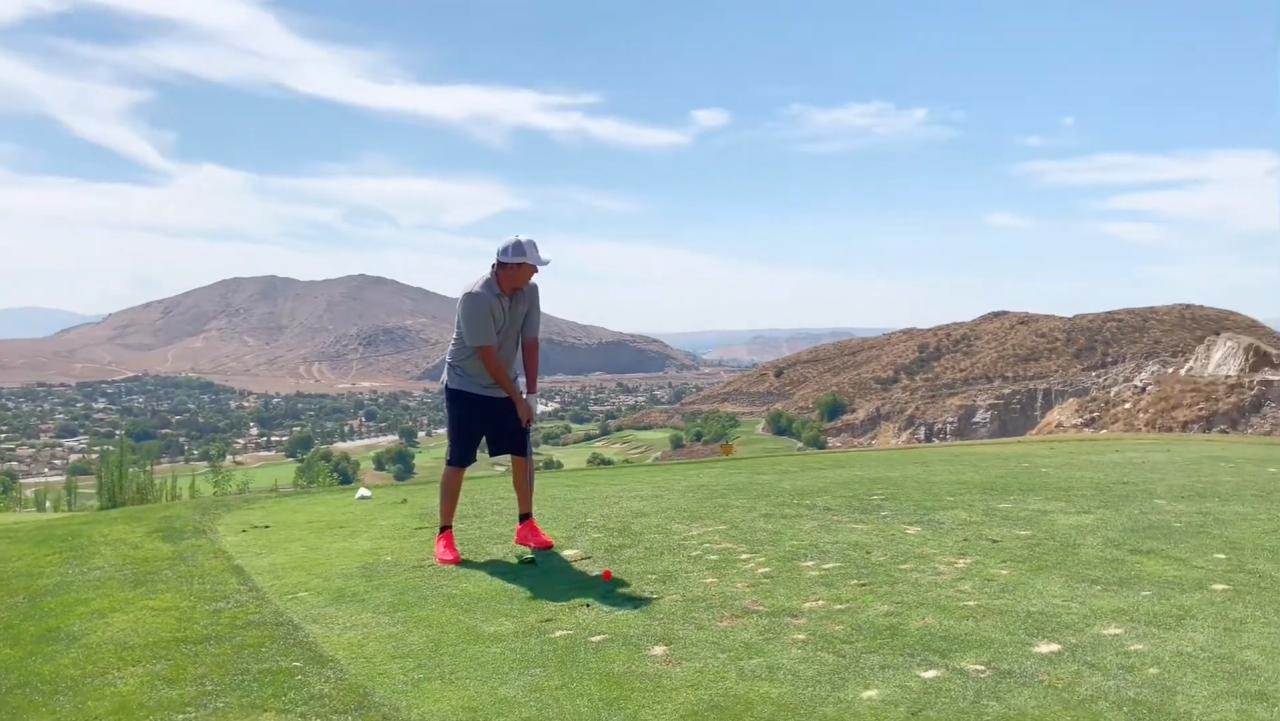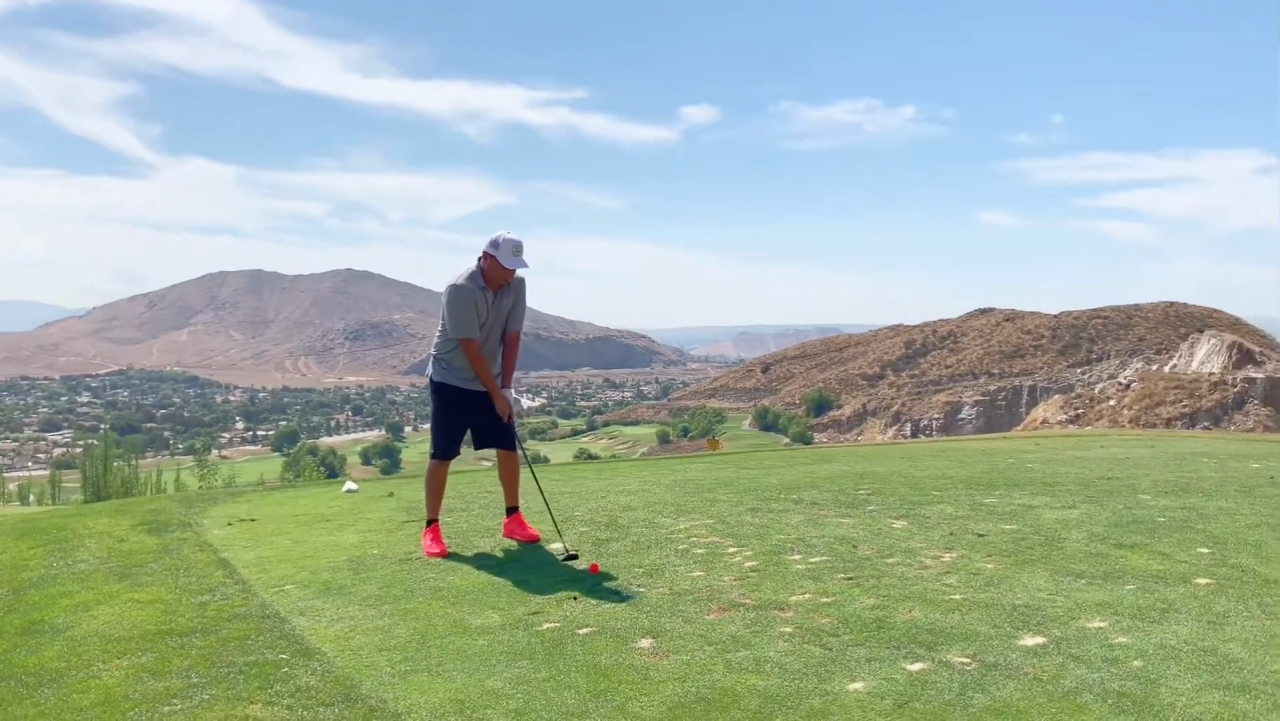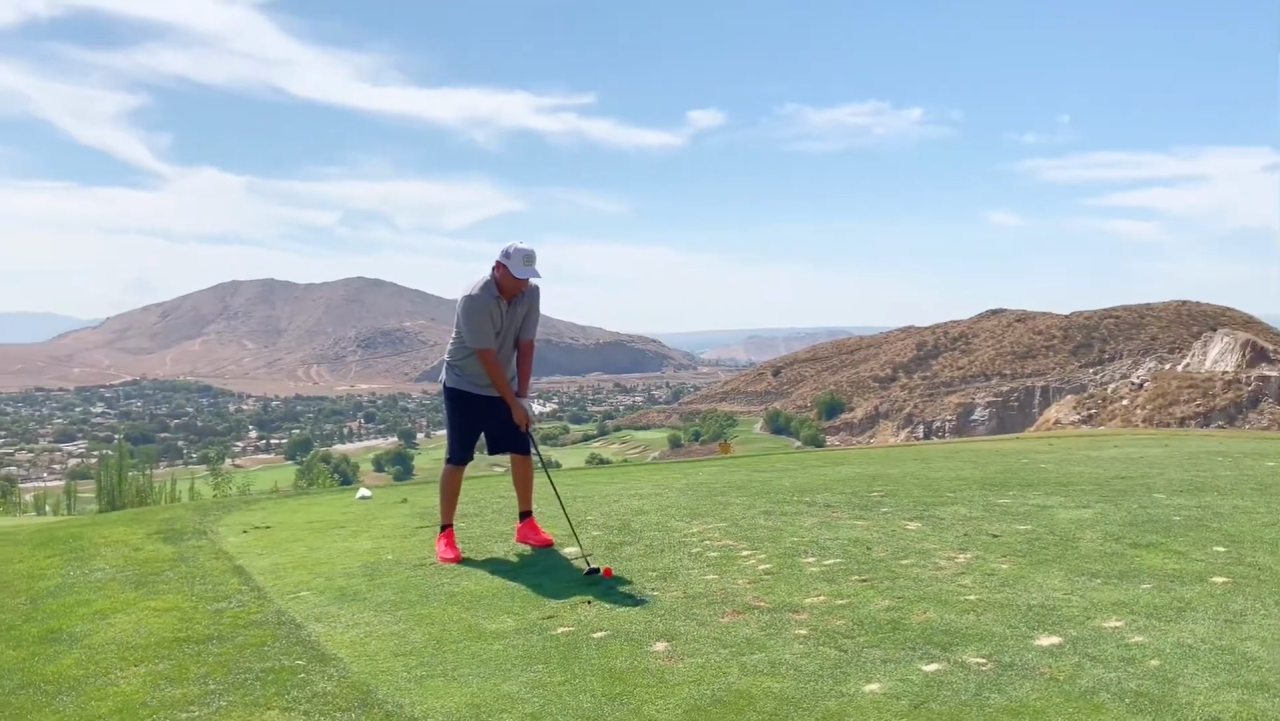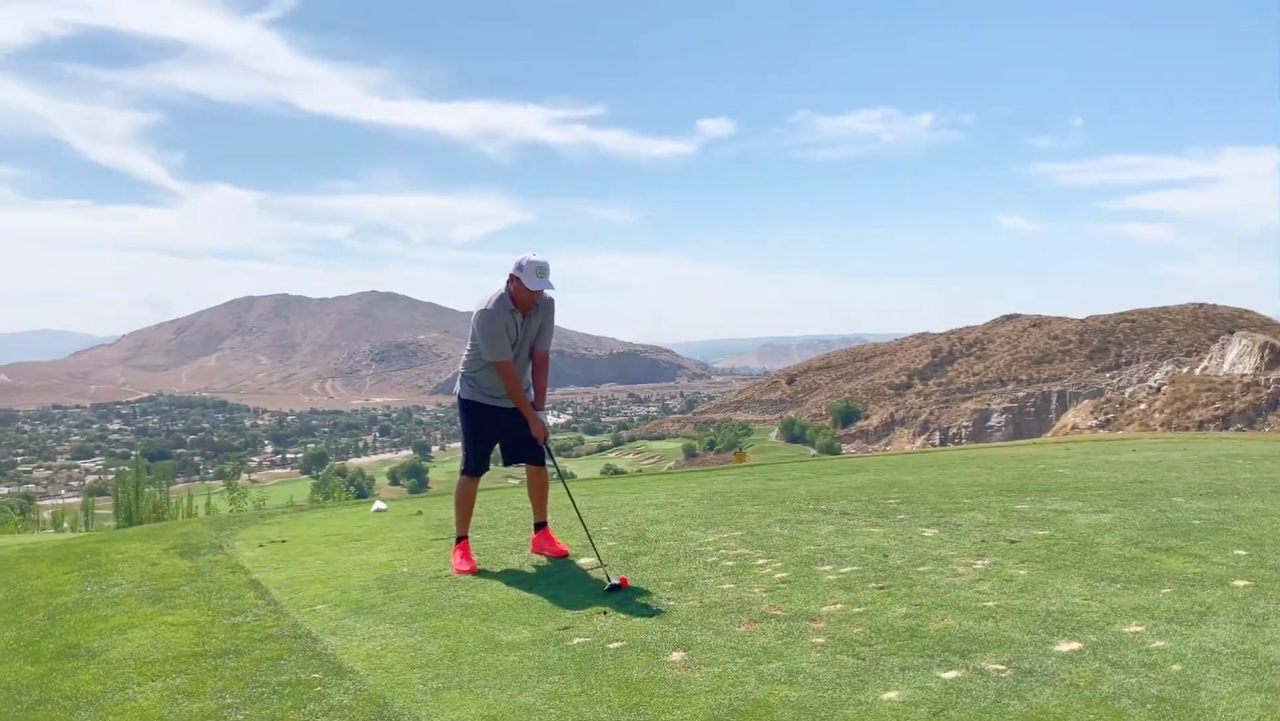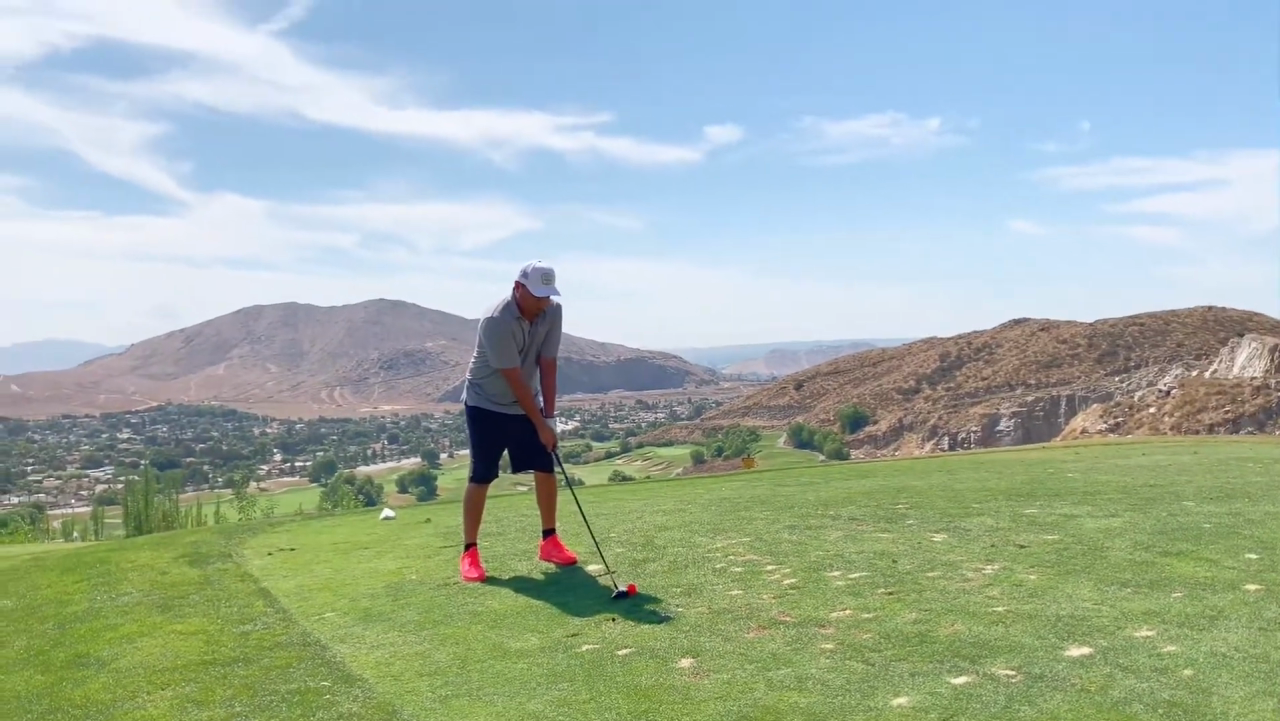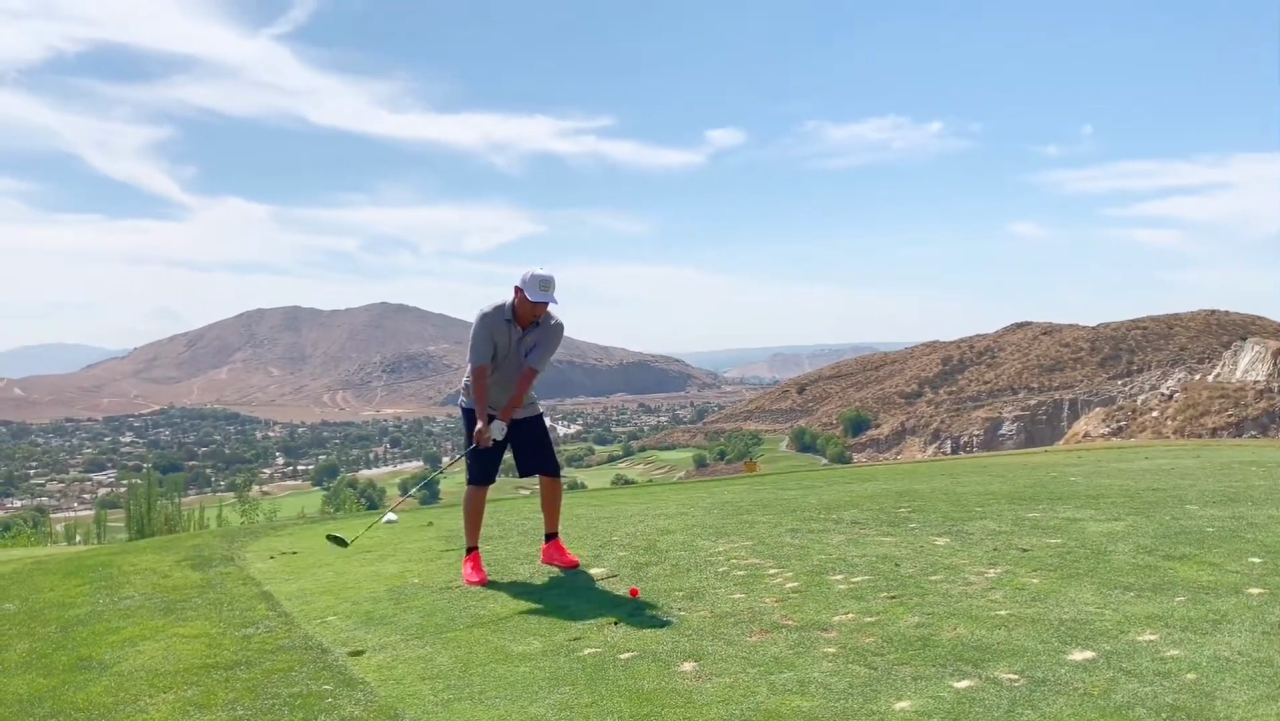
dt=0.4s
person 1, frame 1
left shoulder: (530, 292)
right shoulder: (475, 298)
left elbow: (530, 343)
right elbow: (488, 357)
left wrist: (531, 393)
right wrist: (518, 400)
left hip: (505, 388)
right hip: (466, 388)
left knee: (522, 453)
right knee: (458, 461)
left ankle: (525, 524)
right ankle: (445, 535)
person 1, frame 2
left shoulder: (517, 285)
right shoulder: (459, 290)
left elbow: (511, 338)
right elbow: (471, 349)
left wrist: (506, 388)
right wrist: (495, 394)
left hip: (491, 381)
right hip: (451, 381)
left knee: (508, 447)
right knee: (442, 454)
left ankle: (513, 518)
right ankle: (431, 528)
person 1, frame 3
left shoulder: (531, 293)
right shoulder: (474, 300)
left elbow: (526, 346)
right elbow: (488, 359)
left wrist: (523, 396)
right wrist: (513, 405)
left hip: (504, 385)
right hip: (465, 387)
left knee: (522, 451)
right knee: (457, 459)
left ankle: (526, 522)
right ankle: (446, 533)
person 1, frame 4
left shoulder: (546, 305)
right shoulder: (489, 314)
left elbow: (540, 358)
right elbow: (506, 372)
left wrist: (540, 409)
right wrist: (531, 418)
left hip: (518, 397)
right hip: (479, 398)
left knee: (537, 462)
right knee: (473, 470)
left ankle: (541, 533)
right ankle: (461, 545)
person 1, frame 5
left shoulder: (553, 312)
right shoulder: (496, 322)
left elbow: (548, 365)
right elbow: (514, 379)
left wrist: (549, 415)
right wrist: (540, 425)
left hip: (525, 404)
right hip: (487, 405)
left knee: (545, 469)
right knee: (481, 477)
left ankle: (549, 540)
right ankle: (469, 552)
person 1, frame 6
left shoulder: (553, 328)
right shoulder: (489, 318)
left elbow: (526, 376)
right elbow: (479, 373)
left wrist: (504, 419)
right wrist: (482, 420)
left hip: (524, 410)
right hip: (481, 409)
left knee: (551, 473)
right knee: (479, 481)
left ankle: (552, 544)
right ankle: (471, 556)
